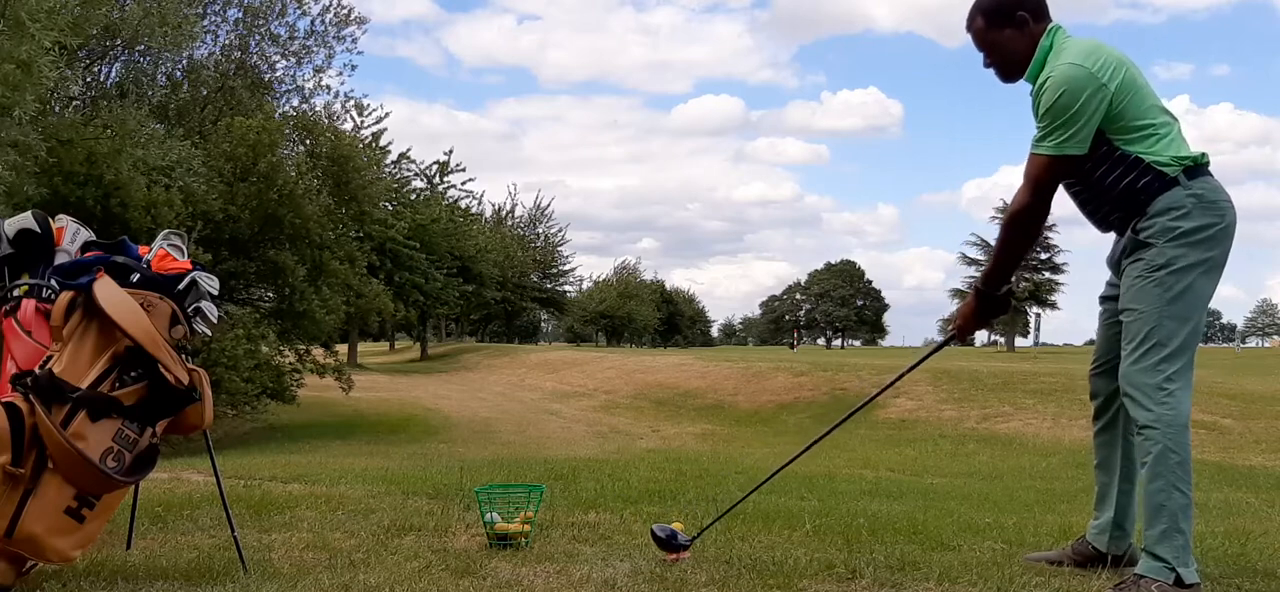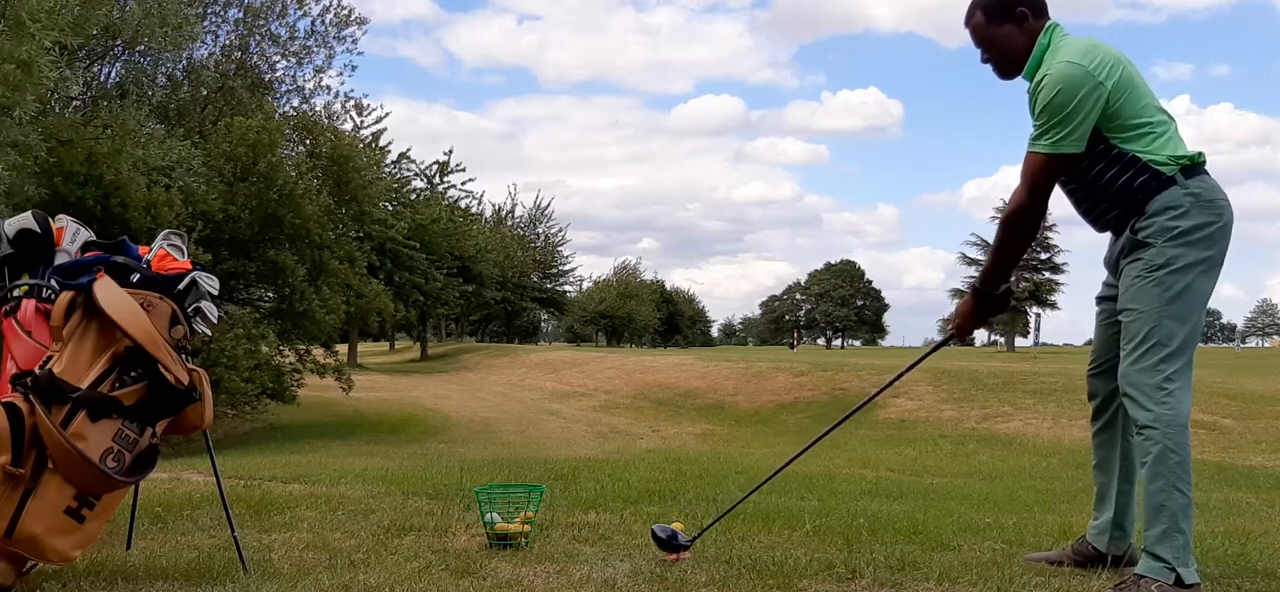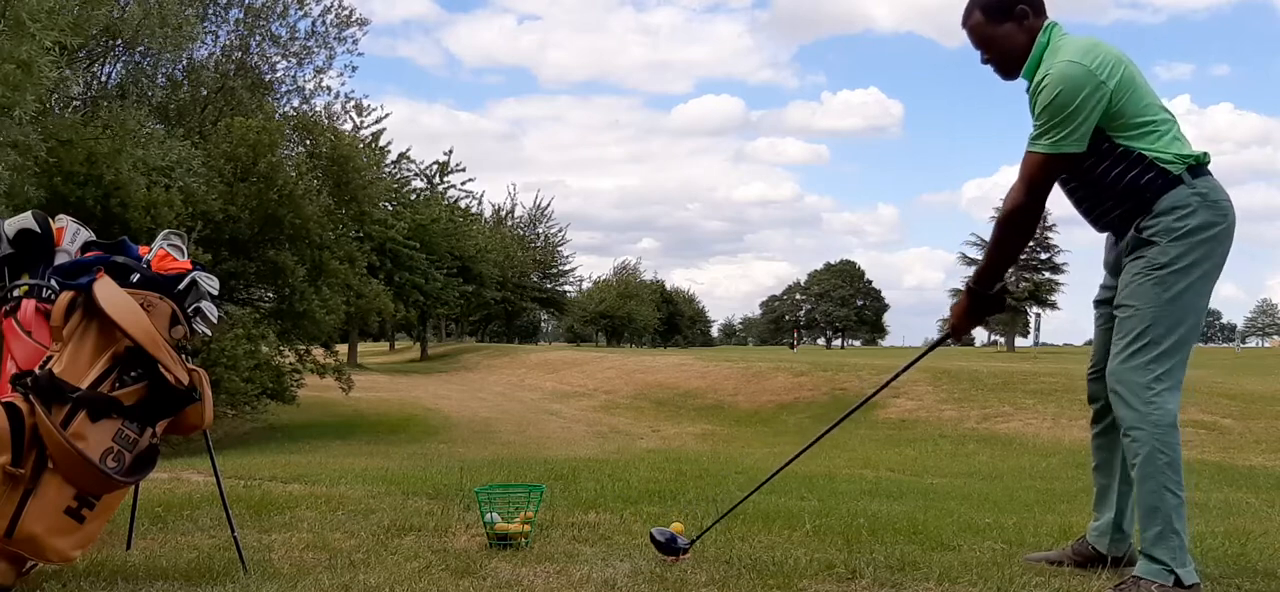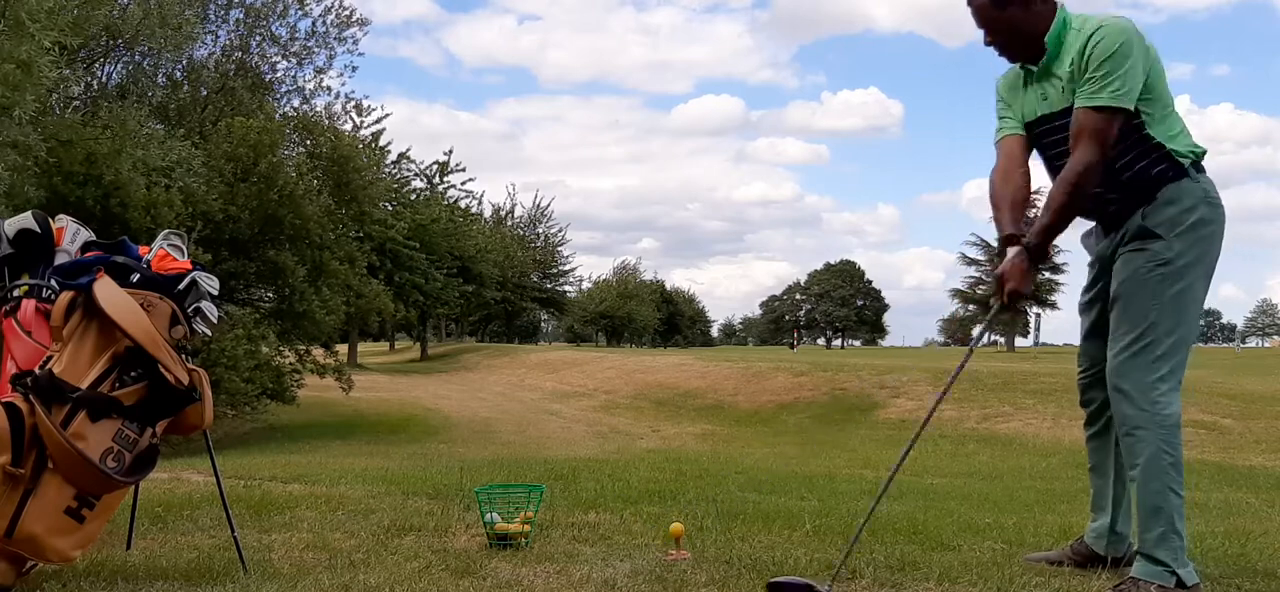
dt=0.3s
person 1, frame 1
left shoulder: (1071, 74)
right shoulder: (1064, 70)
left elbow: (1033, 204)
right elbow: (1033, 198)
left wrist: (984, 292)
right wrist: (1000, 283)
left hip: (1180, 219)
right hip: (1148, 228)
left knee: (1150, 383)
right knee: (1111, 381)
right ankle: (1109, 538)
person 1, frame 2
left shoulder: (1068, 72)
right shoulder: (1058, 70)
left elbow: (1029, 203)
right elbow: (1031, 197)
left wrist: (982, 292)
right wrist: (998, 282)
left hip: (1177, 219)
right hip: (1143, 228)
left knee: (1150, 383)
right knee: (1108, 381)
right ankle: (1109, 539)
person 1, frame 3
left shoulder: (1069, 71)
right shoulder: (1055, 71)
left elbow: (1026, 203)
right elbow: (1027, 198)
left wrist: (976, 290)
right wrist: (992, 282)
left hip: (1179, 219)
right hip: (1140, 229)
left knee: (1137, 382)
right knee: (1107, 384)
right ankle: (1109, 539)
person 1, frame 4
right shoulder: (1013, 81)
left elbow: (1086, 159)
right elbow: (1009, 168)
left wrist: (1033, 251)
right wrist: (1011, 245)
left hip: (1169, 214)
right hip: (1109, 227)
left knee: (1139, 380)
right knee: (1099, 383)
right ankle: (1108, 539)
